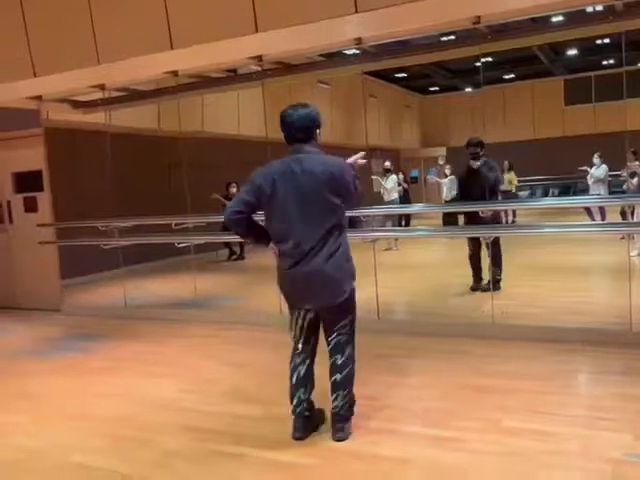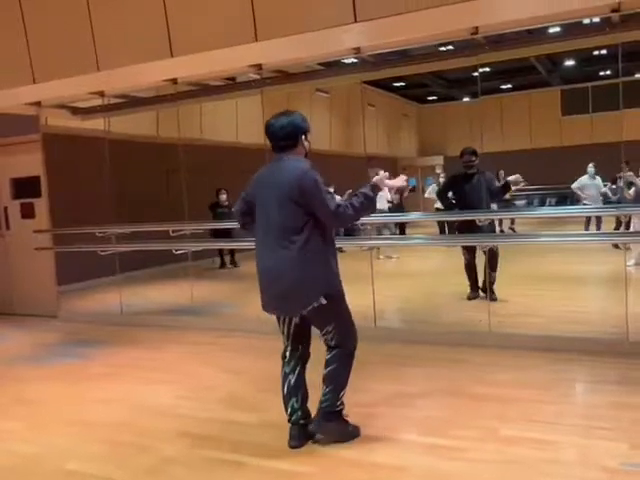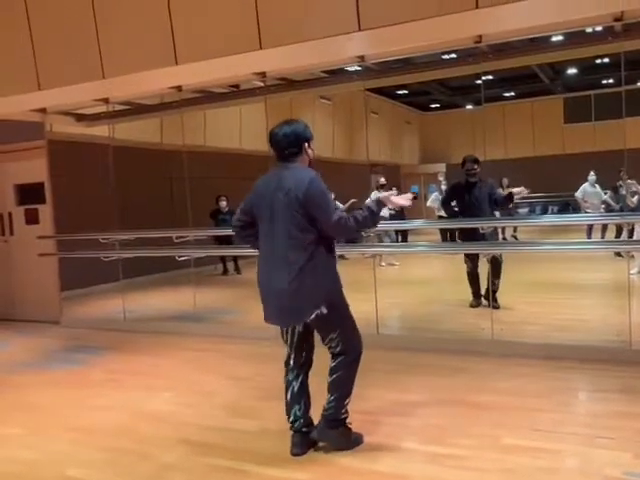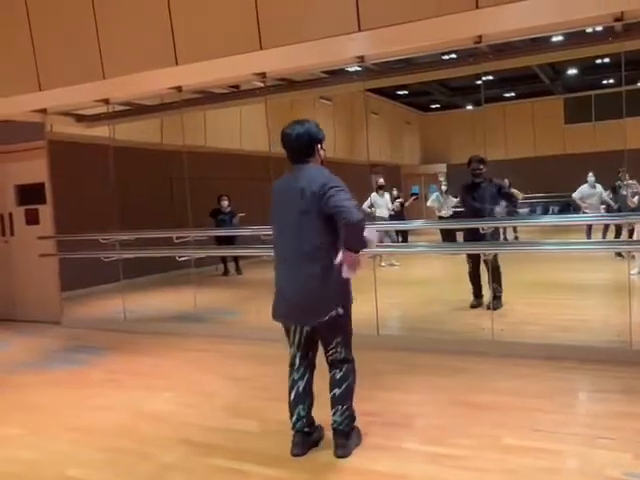
dt=0.7s
person 1, frame 1
left shoulder: (265, 175)
right shoulder: (335, 168)
left elbow: (234, 216)
right elbow: (349, 201)
left wrist: (268, 238)
right wrist: (352, 170)
left hip: (295, 276)
right hip: (335, 275)
left knee: (301, 346)
right knee: (342, 346)
left ankle: (303, 416)
right ankle: (342, 420)
person 1, frame 2
left shoulder: (259, 180)
right shoulder: (302, 172)
left elbow: (243, 216)
right elbow: (336, 216)
right wrist: (373, 188)
left hip: (276, 284)
right hip: (311, 281)
left knee: (294, 352)
right knee: (341, 343)
left ankle: (299, 426)
right ankle: (329, 420)
person 1, frame 3
left shoulder: (261, 186)
right shoulder: (308, 181)
left elbow: (241, 225)
right elbow: (338, 226)
right wrist: (377, 204)
left hip: (277, 292)
right hip: (315, 289)
left knee: (297, 359)
right knee: (347, 349)
left ankle: (301, 433)
right ankle: (332, 425)
person 1, frame 4
left shoulder: (279, 188)
right shoulder: (324, 181)
right elbow: (352, 218)
left wrist: (343, 244)
right wrist: (352, 249)
left hip: (289, 293)
right hip: (326, 291)
left knee: (300, 363)
right knee: (340, 362)
left ankle: (302, 433)
right ankle: (344, 434)
person 2, frame 1
left shoulder: (490, 166)
right shoulder: (468, 170)
left elbow: (491, 184)
right elbow: (462, 189)
left wrist: (479, 168)
right wrist: (464, 203)
left hip: (489, 214)
right hip: (472, 215)
left knee: (493, 247)
right knee: (473, 249)
left ankle: (495, 280)
right ankle: (477, 280)
person 2, frame 2
left shoulder: (486, 176)
right shoulder: (455, 179)
left elbow: (496, 194)
right elbow: (441, 194)
left wrist: (508, 183)
right wrist: (451, 207)
left hip: (485, 223)
right hip: (466, 224)
left knee: (492, 254)
right knee: (469, 258)
left ankle: (488, 287)
right ankle: (474, 288)
person 2, frame 3
left shoulder: (488, 185)
right shoulder: (457, 188)
left elbow: (499, 202)
right elbow: (445, 203)
left wrist: (512, 194)
right wrist: (455, 215)
left hip: (488, 231)
right hip: (468, 233)
left knee: (496, 260)
right knee: (471, 266)
left ankle: (491, 294)
right ankle: (476, 296)
person 2, frame 4
left shoulder: (495, 185)
right shoulder: (466, 188)
left elbow: (512, 198)
right elbow: (469, 205)
right wrist: (491, 209)
left hip: (490, 231)
right hip: (471, 232)
left knee: (492, 263)
right knee: (472, 266)
left ankle: (497, 297)
right ankle: (477, 296)
